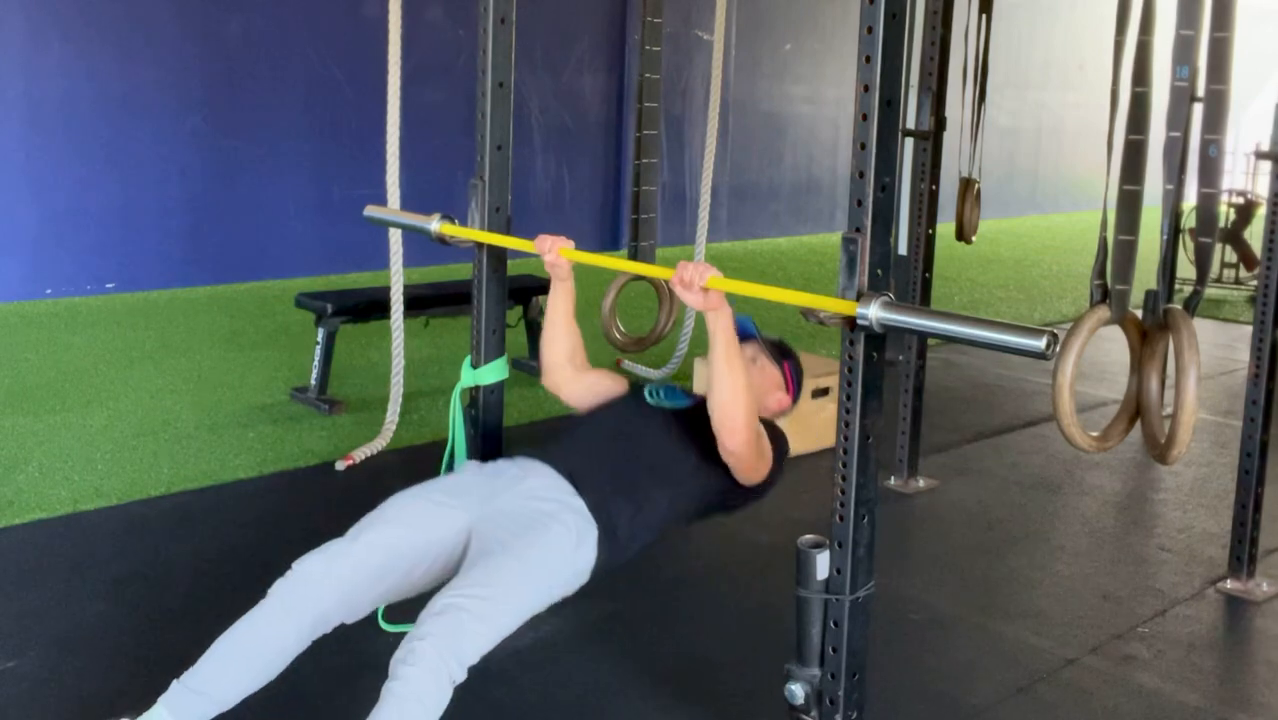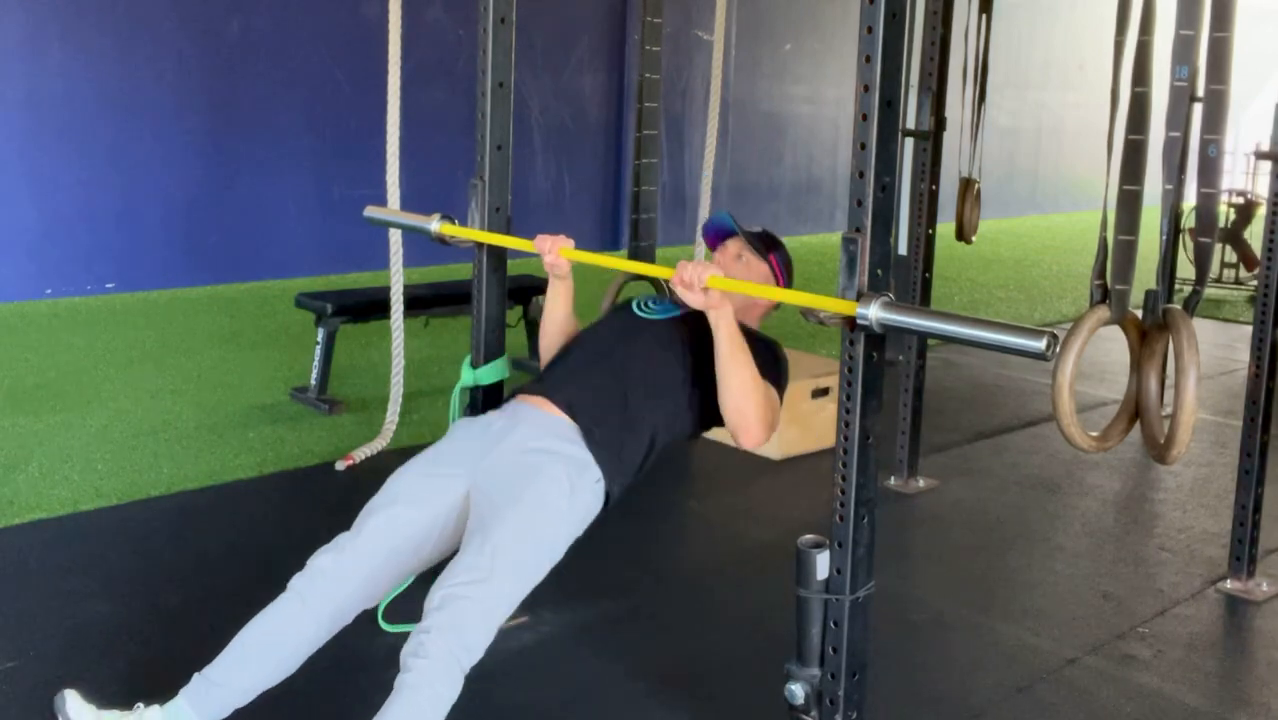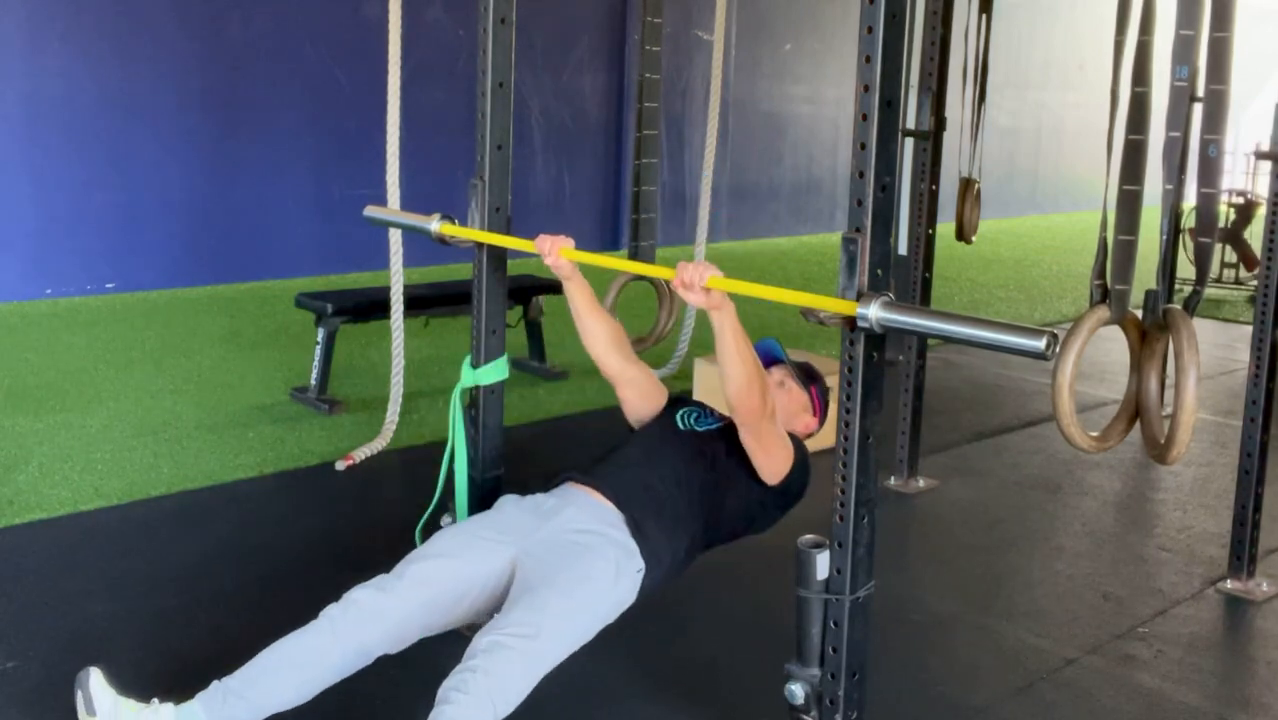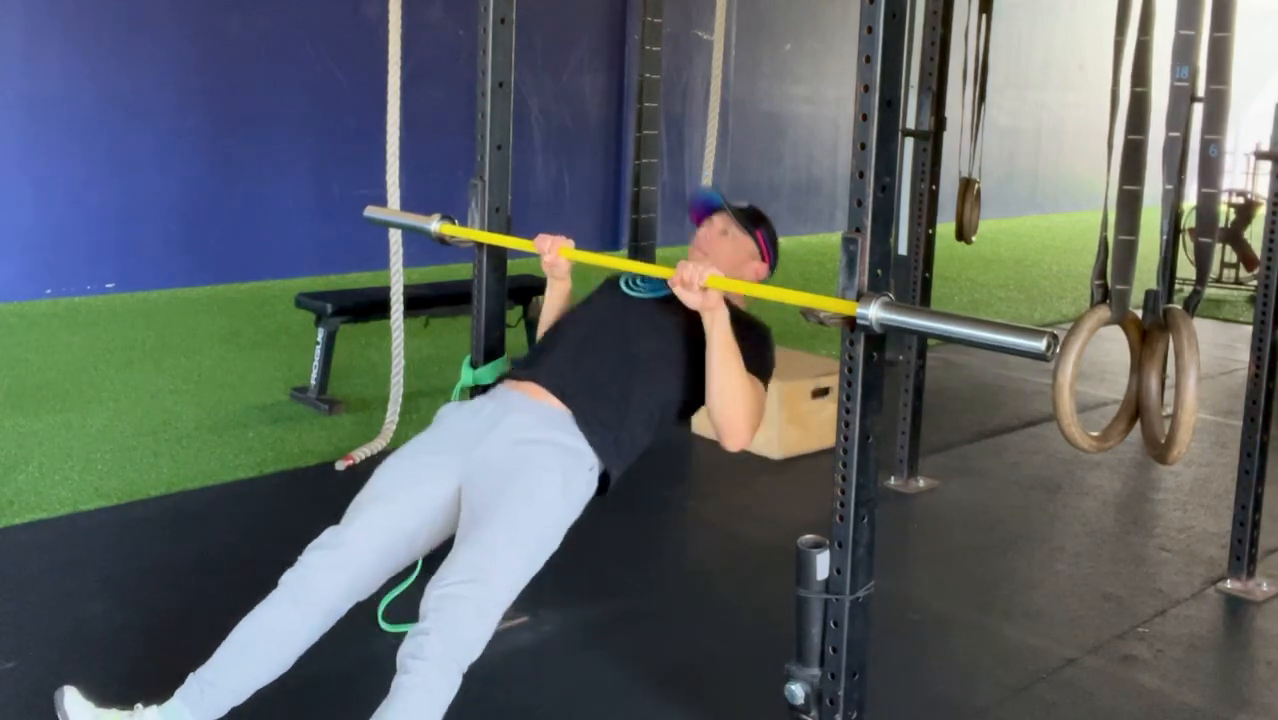
dt=0.7s
person 1, frame 1
left shoulder: (756, 456)
right shoulder: (659, 400)
left elbow: (735, 434)
right elbow: (564, 376)
left wrist: (718, 313)
right wrist: (562, 277)
left hip: (567, 526)
right hip: (497, 480)
left knee: (434, 648)
right knee: (316, 582)
person 1, frame 2
left shoulder: (756, 351)
right shoulder: (648, 307)
left elbow: (750, 429)
left wrist: (716, 307)
right wrist: (560, 279)
left hip: (563, 465)
right hip: (488, 433)
left knee: (449, 630)
right knee: (336, 574)
person 1, frame 3
left shoulder: (776, 470)
right shoulder: (685, 419)
left elbow: (751, 408)
right elbow: (617, 360)
left wrist: (720, 309)
right wrist: (568, 271)
left hip: (606, 550)
right hip: (532, 513)
right knee: (375, 609)
person 1, frame 4
left shoulder: (740, 331)
right shoulder: (635, 281)
left elbow: (735, 430)
left wrist: (716, 311)
right wrist: (558, 279)
left hip: (553, 452)
right hip: (475, 420)
left knee: (452, 618)
right knee: (334, 564)
